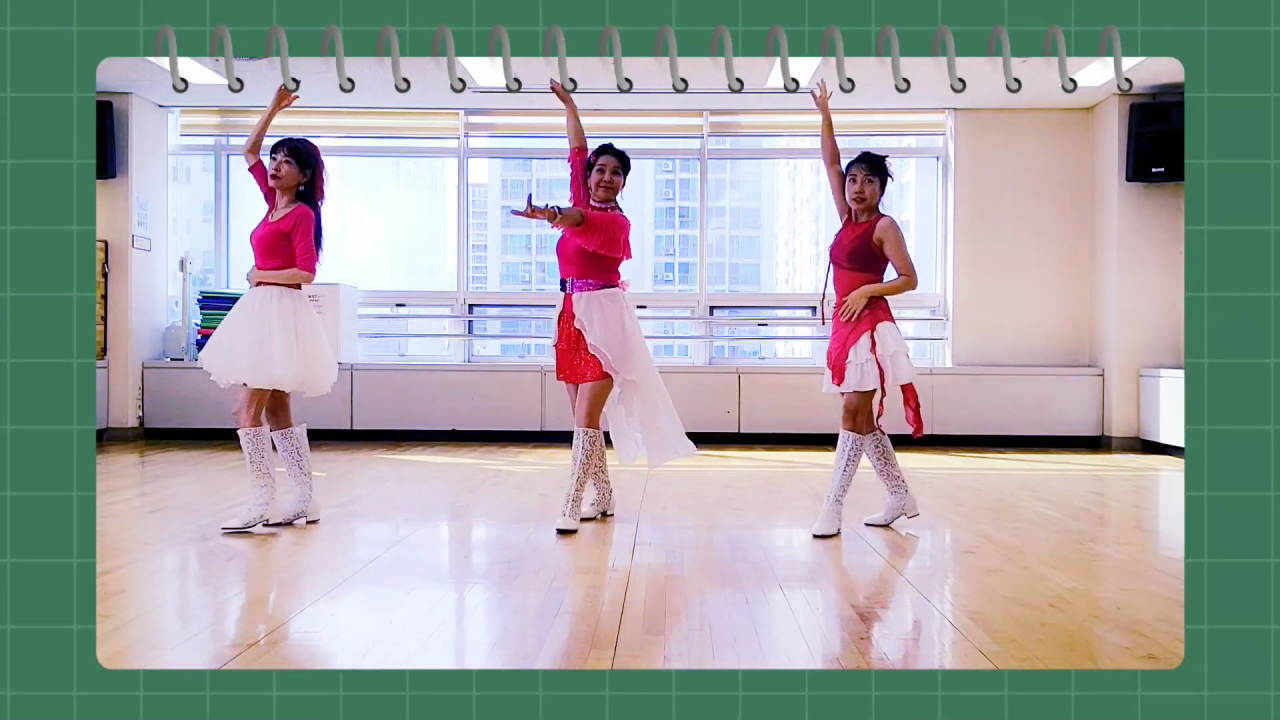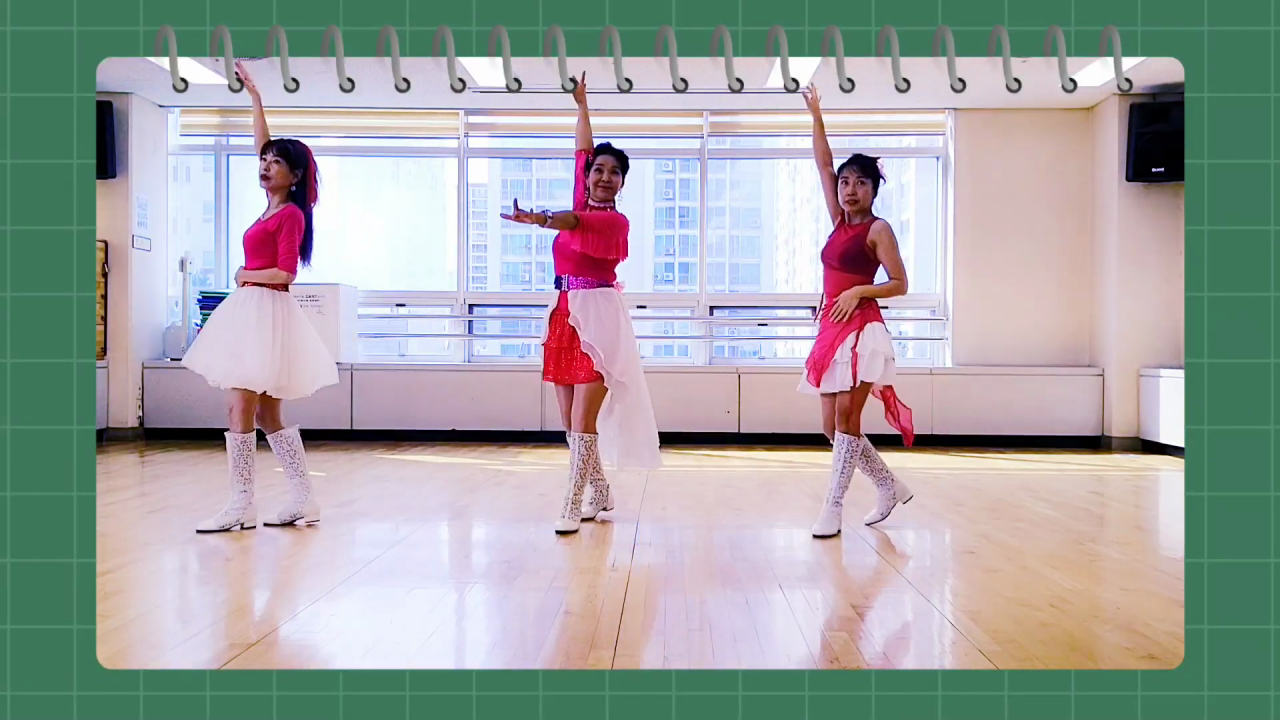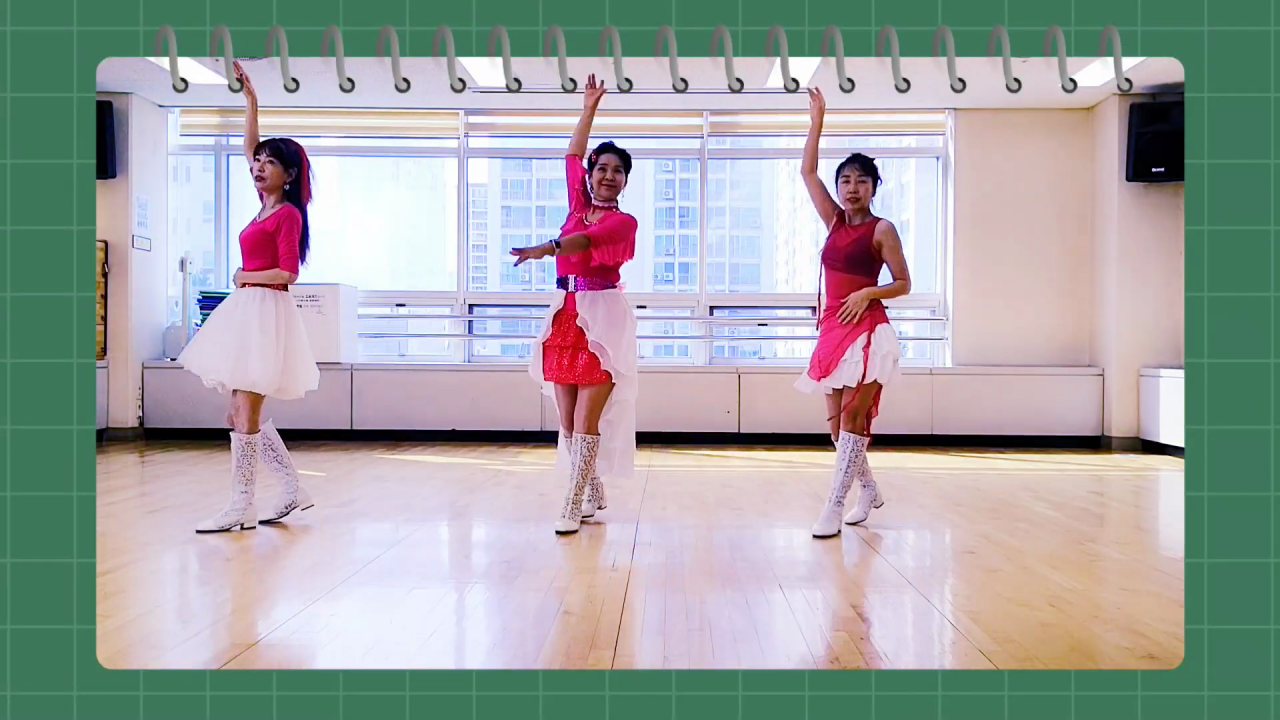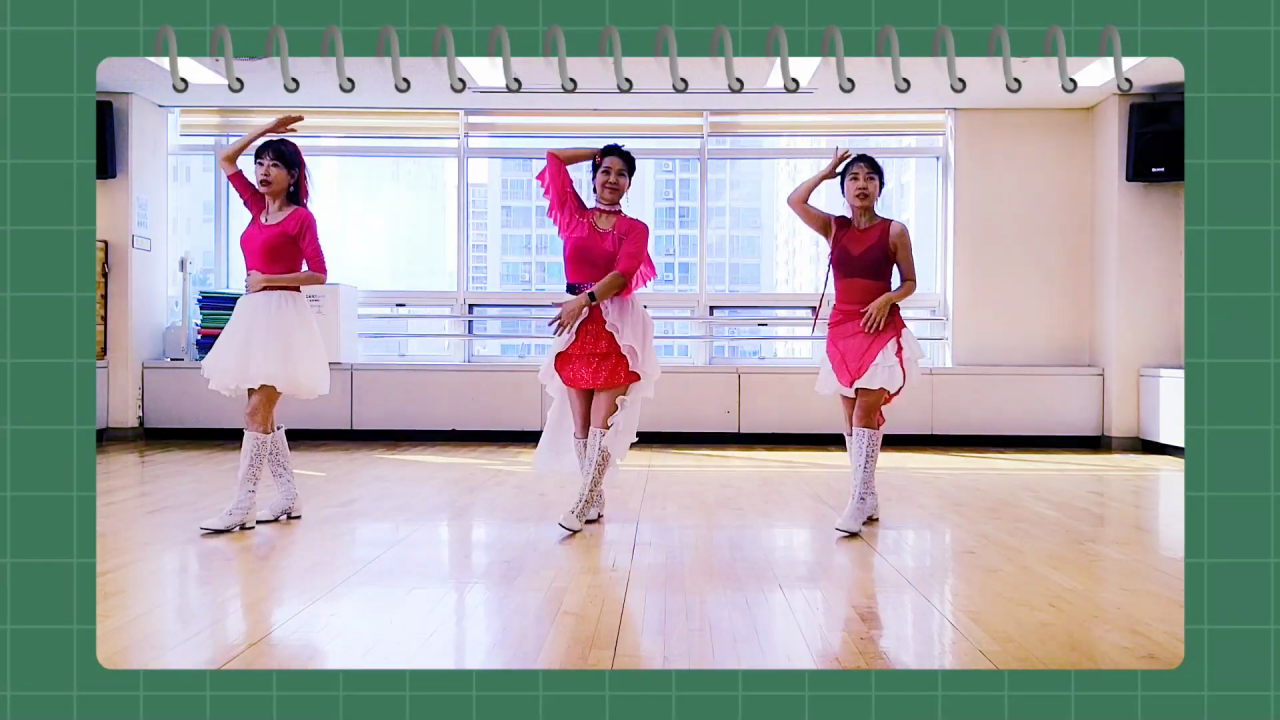
dt=0.2s
person 1, frame 1
left shoulder: (303, 214)
right shoulder: (274, 201)
left elbow: (306, 273)
right elbow: (249, 152)
left wrist: (261, 276)
right wrist: (272, 111)
left hip: (281, 312)
right hip: (261, 310)
left knee: (247, 411)
right knee: (276, 413)
left ankle: (263, 501)
right ankle: (303, 500)
person 1, frame 2
left shoulder: (291, 214)
right shoulder: (275, 205)
left elbow: (286, 273)
right elbow: (261, 142)
left wrist: (245, 275)
right wrist: (252, 94)
left hip: (265, 312)
right hip: (252, 312)
left knee: (240, 414)
right knee: (267, 416)
left ankle: (241, 507)
right ankle: (303, 500)
person 1, frame 3
left shoulder: (289, 214)
right shoulder: (268, 206)
left elbow: (288, 273)
right elbow: (250, 147)
left wrist: (244, 277)
right wrist: (249, 96)
left hip: (265, 312)
right hip: (247, 312)
left knee: (244, 414)
right knee: (247, 415)
left ankle: (241, 507)
right ankle: (292, 489)
person 1, frame 4
left shoulder: (300, 217)
right shoulder: (257, 208)
left elbow: (318, 273)
right elbow: (225, 159)
left wrist: (268, 279)
right wrist: (264, 131)
left hip: (283, 315)
right hip: (254, 313)
left knee: (258, 413)
right knee: (259, 416)
left ankle: (243, 505)
right ankle: (287, 497)
person 2, frame 1
left shoulder: (616, 220)
right shoulder: (582, 203)
left elbow: (581, 221)
right elbow: (578, 152)
left wrist: (550, 216)
right wrist: (569, 106)
left hip: (602, 318)
right hip: (570, 317)
left knee: (587, 417)
right knee: (586, 418)
left ankle: (572, 506)
right ankle: (603, 496)
person 2, frame 2
left shoulder: (616, 221)
right shoulder: (582, 205)
left elbow: (574, 222)
right elbow: (583, 151)
left wrist: (540, 219)
right wrist: (581, 104)
left hip: (597, 318)
right hip: (564, 317)
left knee: (583, 421)
right knee: (572, 421)
left ankle: (573, 506)
right ankle: (601, 493)
person 2, frame 3
left shoulder: (625, 222)
right shoulder: (578, 208)
left elbow: (589, 241)
right elbow: (573, 156)
left wrist: (546, 248)
right wrist: (590, 106)
left hip: (601, 318)
right hip: (563, 318)
left knee: (586, 421)
right knee: (568, 422)
left ankle: (573, 507)
right ankle: (594, 492)
person 2, frame 4
left shoulder: (636, 229)
right shoulder: (575, 216)
left elbow: (622, 274)
right elbow: (553, 158)
left wrist: (582, 301)
right wrist: (598, 154)
left hip: (618, 326)
right hip: (577, 330)
left knee: (603, 421)
right knee: (580, 423)
left ankle: (583, 504)
right ankle: (595, 500)
person 3, frame 1
left shoulder: (884, 226)
right shoulder: (847, 219)
left elbow: (909, 278)
right elbow: (831, 164)
left wrist: (868, 291)
right wrist: (825, 116)
left hip: (871, 329)
right hip: (845, 329)
left knee: (853, 418)
right knee: (862, 421)
left ankle: (834, 506)
right ankle: (900, 497)
person 3, frame 2
left shoulder: (878, 229)
right shoulder: (839, 222)
left elbow: (900, 283)
right elbow: (823, 164)
left wrist: (859, 291)
right wrist: (815, 117)
left hip: (859, 331)
right hip: (832, 331)
left knee: (846, 420)
right knee: (834, 425)
left ankle: (833, 508)
right ankle: (889, 486)
person 3, frame 3
left shoulder: (882, 229)
right shoulder: (835, 221)
left elbow: (903, 284)
right elbow: (808, 172)
left wrist: (868, 292)
right wrist: (817, 120)
left hip: (867, 331)
right hip: (833, 330)
left knee: (852, 416)
right knee: (837, 423)
left ankle: (835, 506)
right ankle: (868, 489)
person 3, frame 4
left shoulder: (894, 230)
right shoulder: (834, 228)
left elbow: (910, 281)
right elbow: (795, 201)
left wrist: (888, 298)
right wrist: (829, 169)
left hip: (881, 333)
right hip: (842, 333)
left knee: (866, 415)
right knee: (853, 420)
left ankle: (859, 501)
right ankle: (867, 500)
